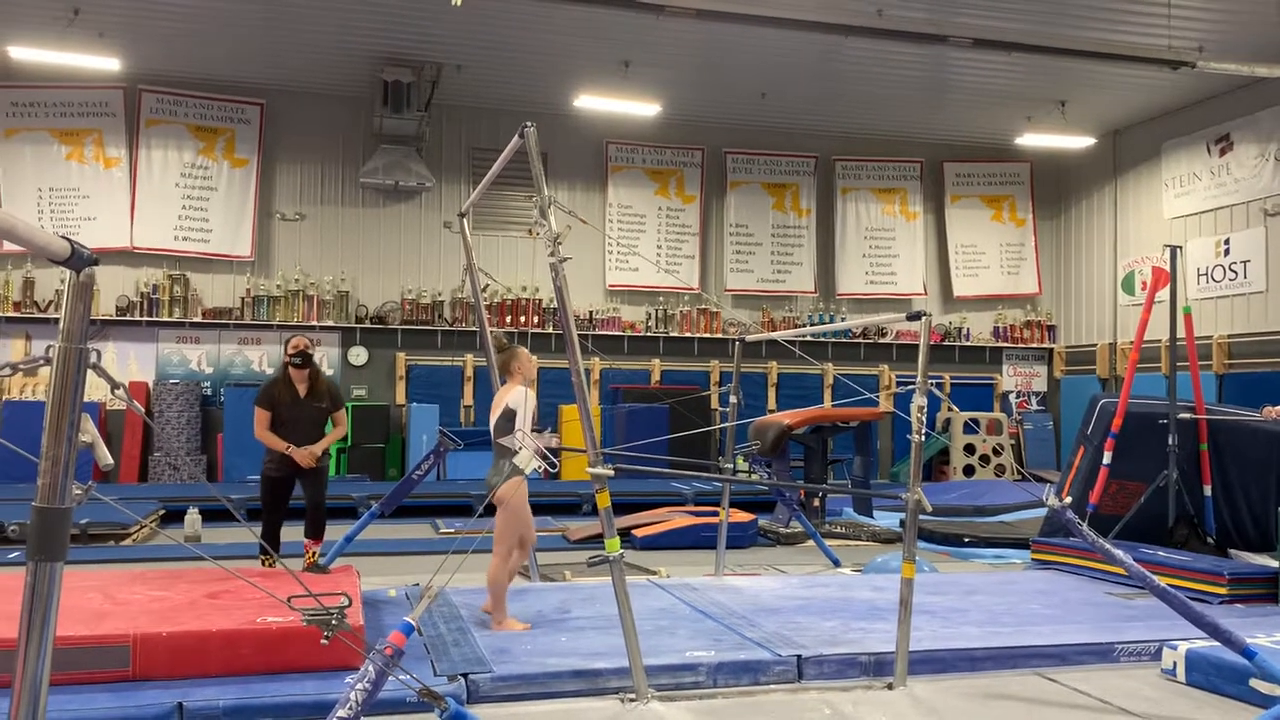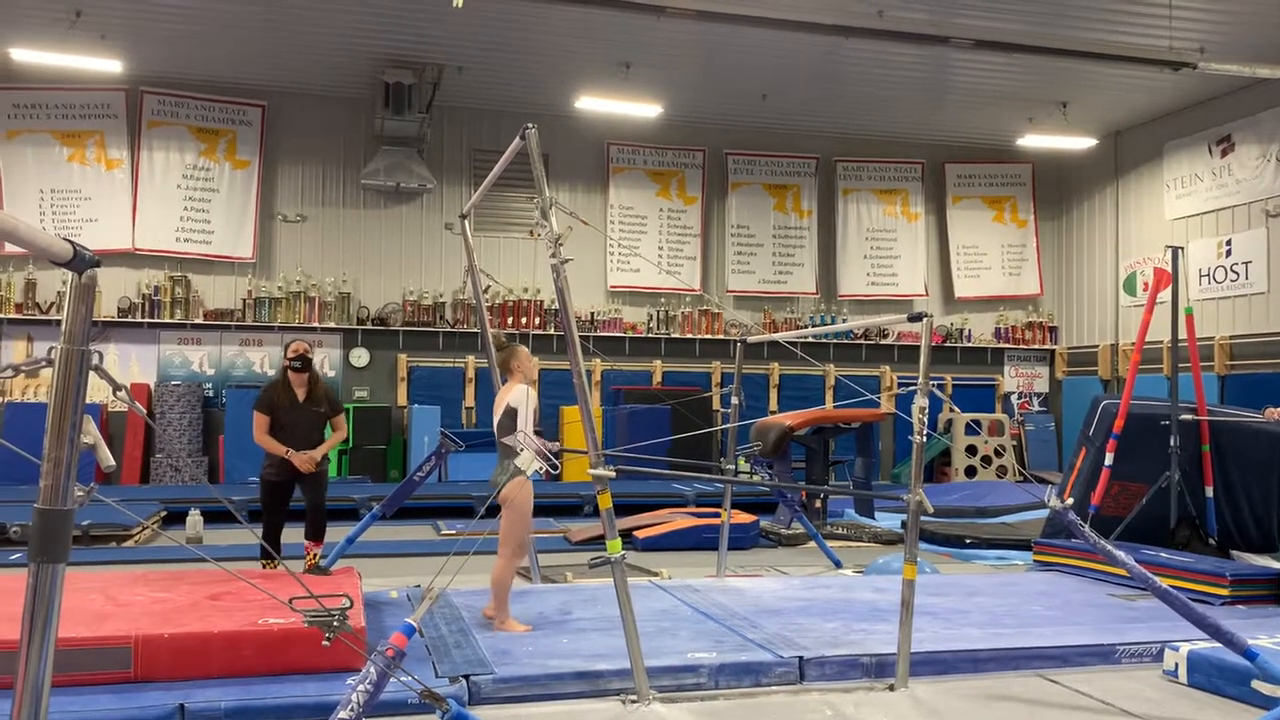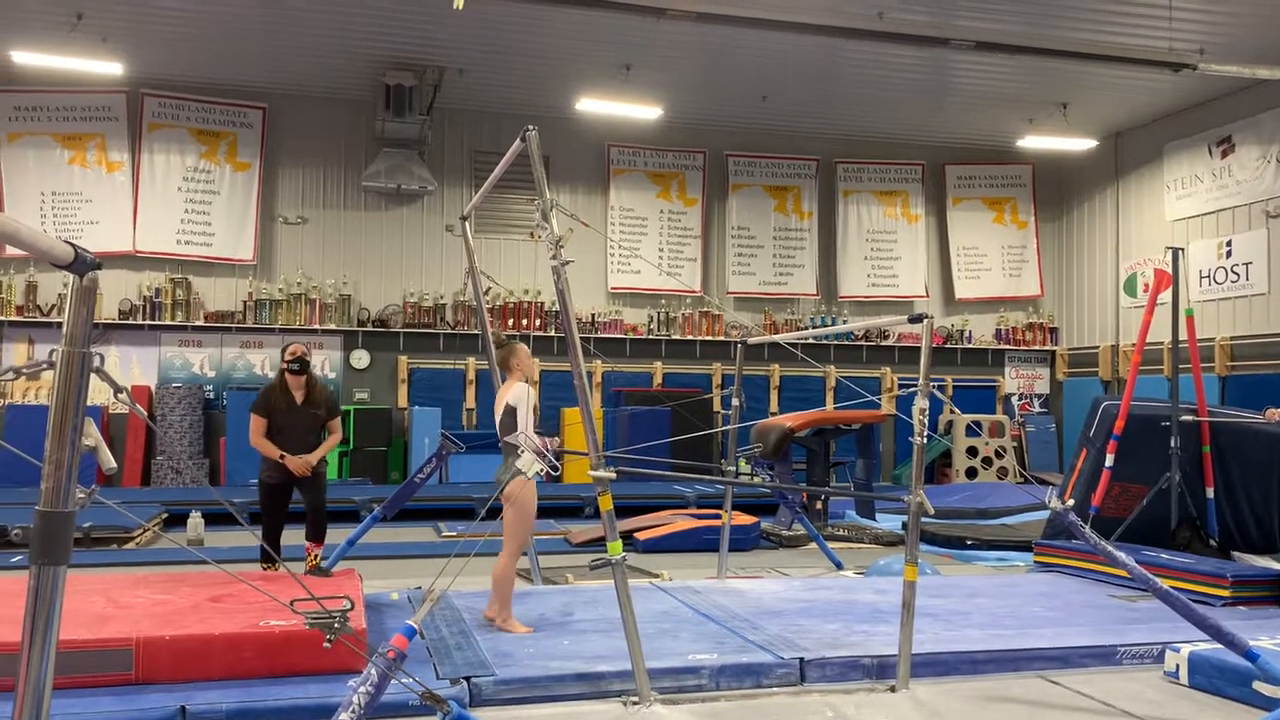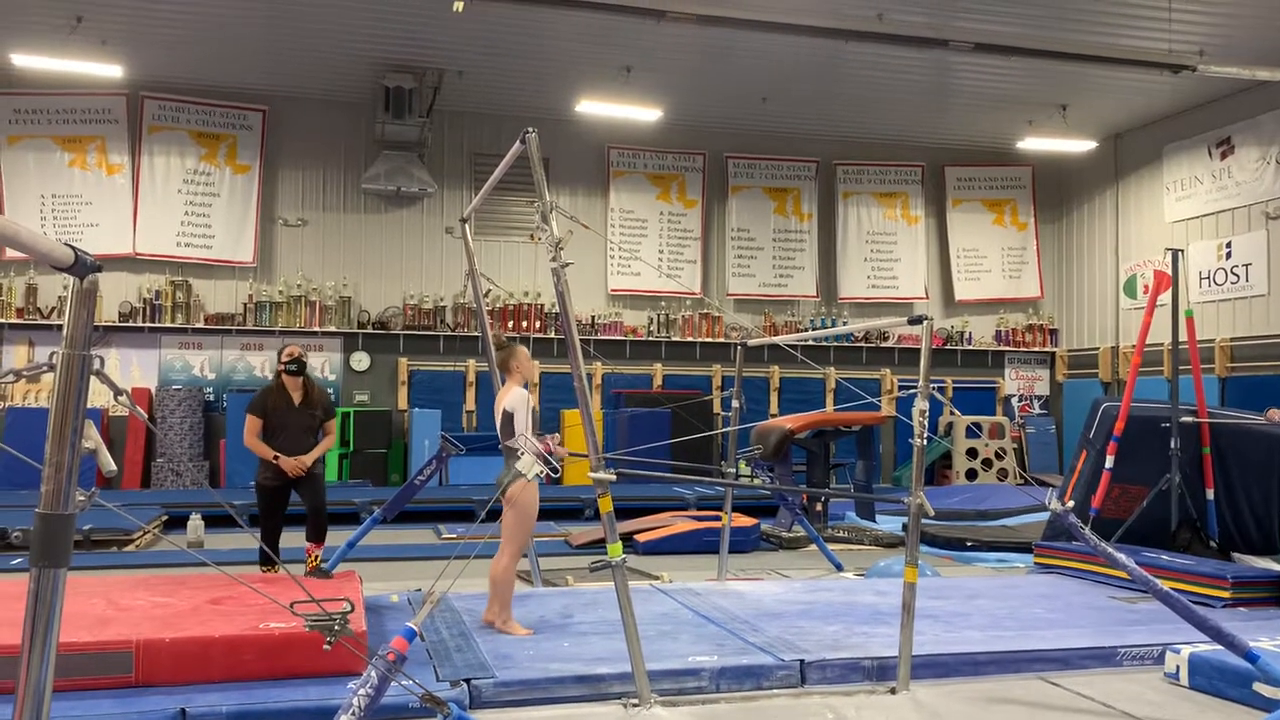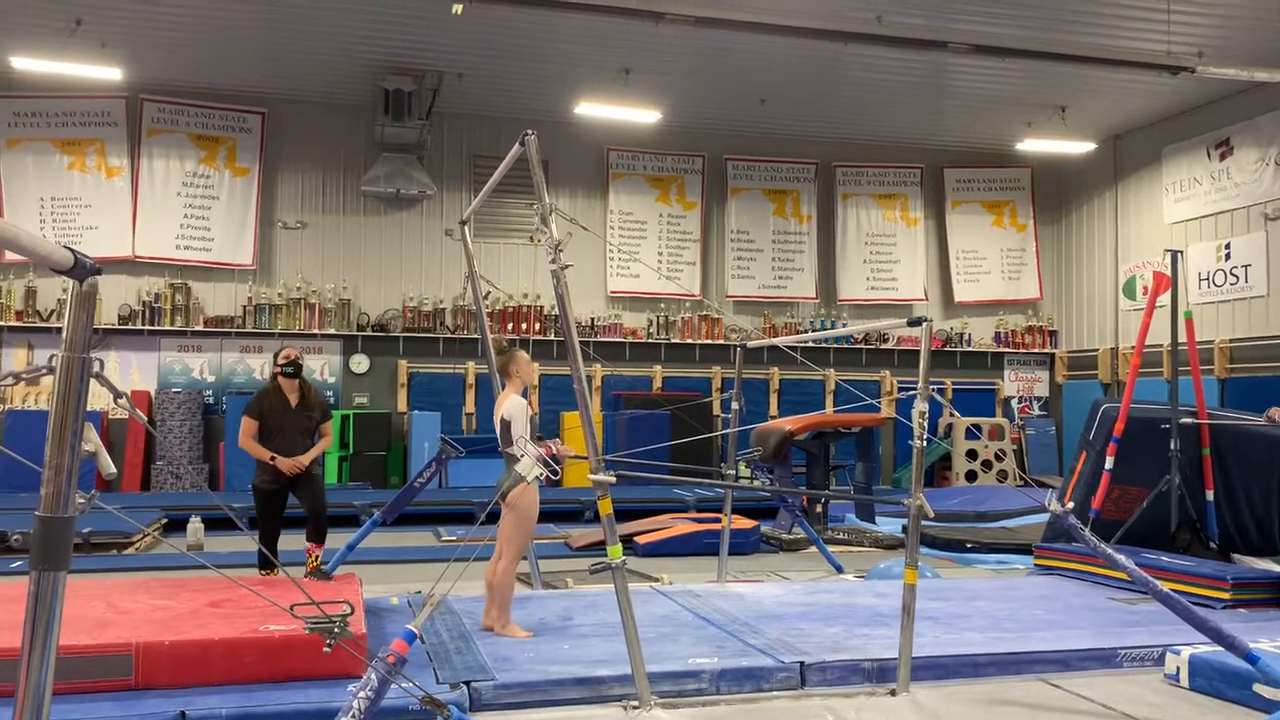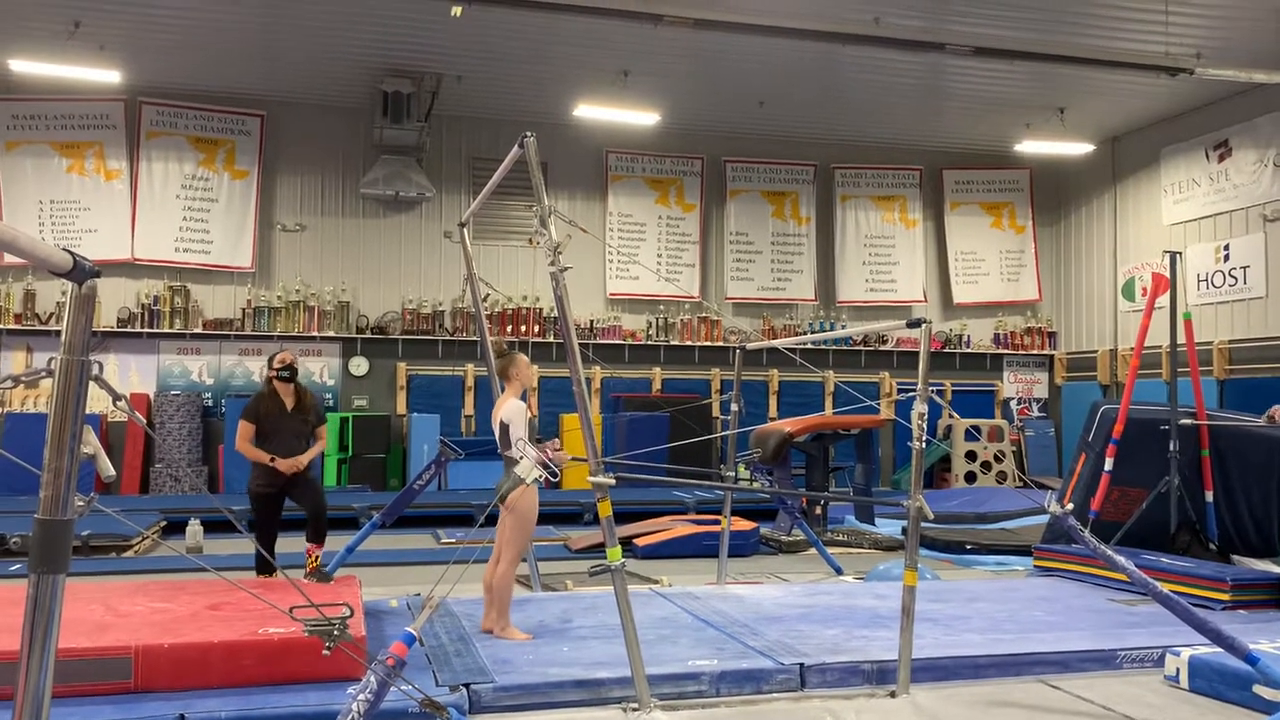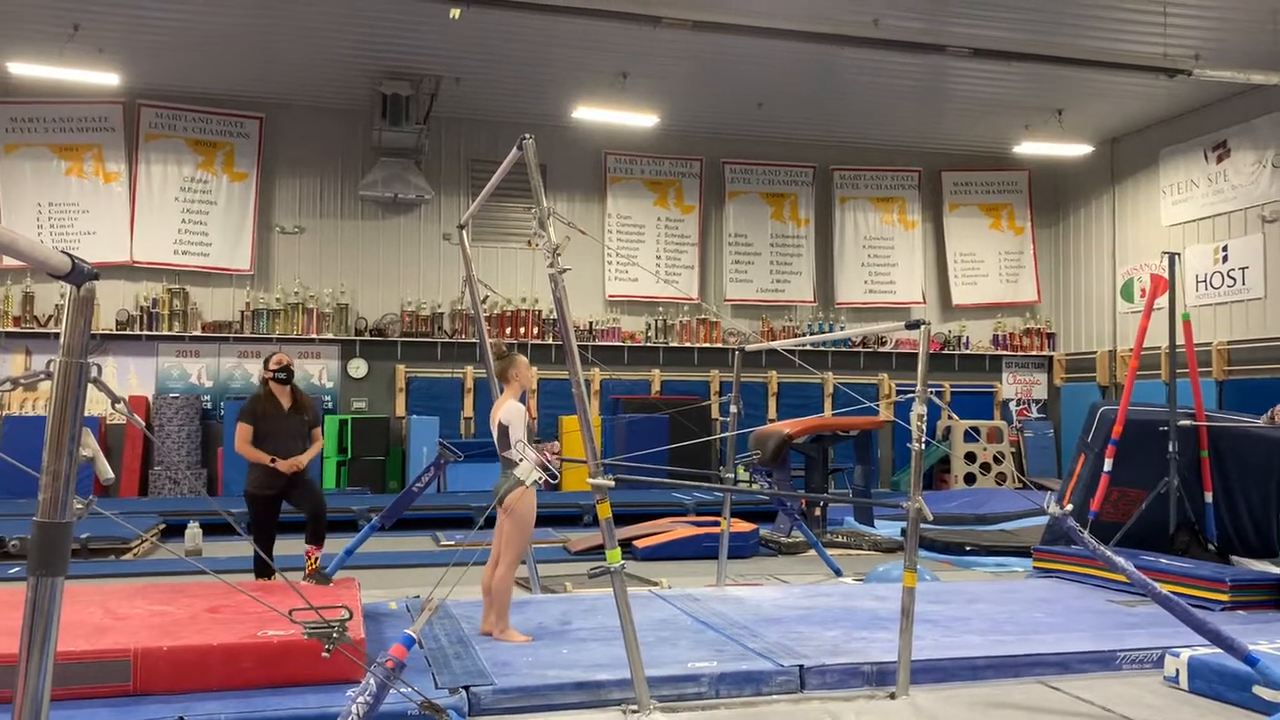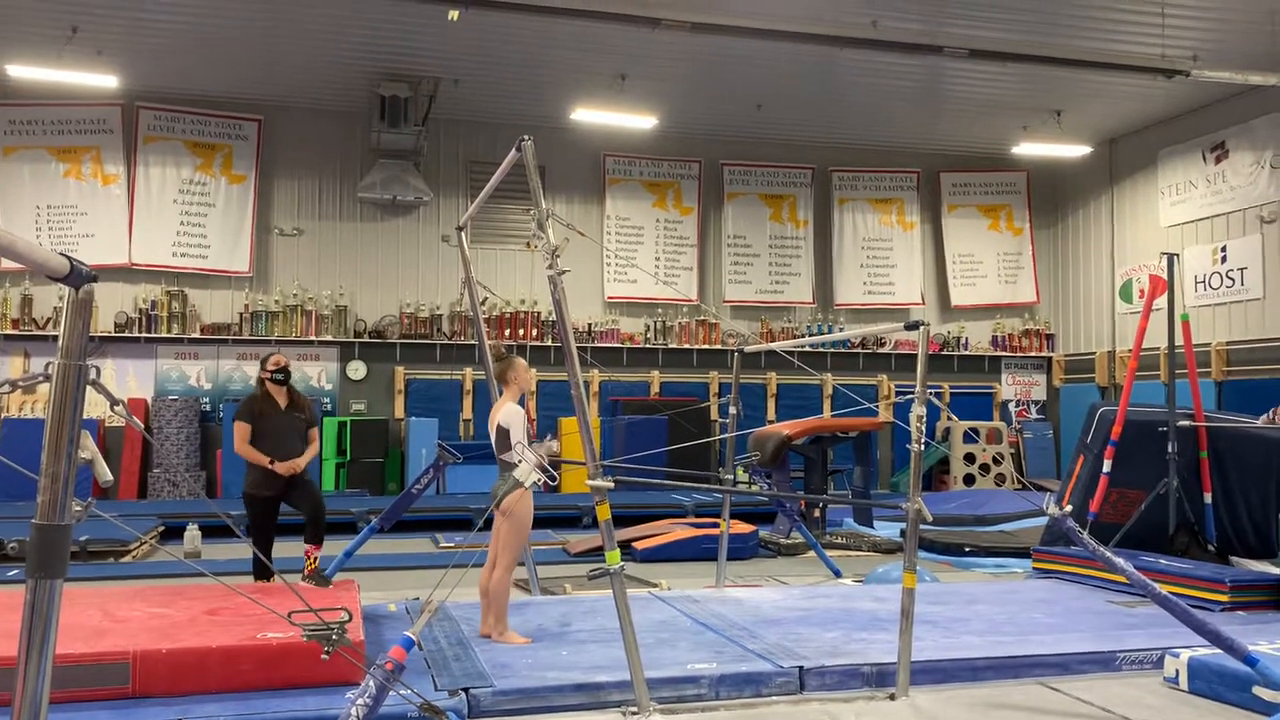
dt=0.1s
person 1, frame 1
left shoulder: (502, 395)
right shoulder: (523, 394)
right elbow: (523, 444)
left hip: (499, 476)
right hip: (510, 479)
left knee: (526, 543)
right knee: (503, 552)
left ankle: (494, 602)
right ankle: (500, 617)
person 1, frame 2
left shoulder: (504, 394)
right shoulder: (525, 392)
right elbow: (525, 441)
left hip: (505, 474)
right hip: (516, 477)
left knee: (519, 549)
right knee: (509, 553)
left ankle: (494, 606)
right ankle: (503, 617)
person 1, frame 3
left shoulder: (504, 393)
right shoulder: (523, 391)
right elbow: (526, 439)
left wrist: (541, 444)
right wrist: (546, 444)
left hip: (510, 473)
right hip: (519, 476)
left knee: (512, 548)
right knee: (512, 550)
left ankle: (495, 607)
right ankle: (505, 616)
person 1, frame 4
left shoulder: (504, 395)
right shoulder: (521, 396)
right elbow: (526, 445)
left wrist: (544, 444)
right wrist: (551, 447)
left hip: (510, 477)
right hip: (521, 480)
left knee: (506, 551)
right knee: (512, 553)
left ankle: (492, 611)
right ankle: (504, 618)
person 1, frame 5
left shoulder: (503, 401)
right shoulder: (518, 403)
right elbow: (524, 452)
left wrist: (545, 448)
right wrist: (553, 450)
left hip: (510, 481)
right hip: (522, 484)
left knee: (500, 554)
right knee: (511, 557)
left ankle: (491, 615)
right ankle: (503, 622)
person 1, frame 6
left shoulder: (501, 405)
right shoulder: (517, 407)
right elbow: (521, 456)
left wrist: (543, 449)
right wrist: (551, 456)
left hip: (509, 484)
right hip: (522, 486)
left knee: (499, 557)
right knee: (510, 560)
left ankle: (490, 618)
right ankle: (503, 625)
person 1, frame 7
left shoulder: (500, 406)
right shoulder: (516, 408)
right elbow: (521, 458)
left wrist: (540, 451)
right wrist: (546, 459)
left hip: (506, 485)
right hip: (519, 488)
left knee: (496, 559)
right knee: (509, 562)
left ankle: (489, 620)
right ankle: (502, 627)
person 1, frame 8
left shoulder: (498, 409)
right shoulder: (515, 412)
right elbow: (522, 460)
left wrist: (537, 451)
right wrist: (541, 455)
left hip: (503, 487)
right hip: (516, 490)
left knee: (494, 562)
right knee: (506, 565)
left ankle: (488, 623)
right ankle: (501, 630)
person 2, frame 1
left shoulder: (327, 388)
right shoulder: (272, 388)
left elbow: (341, 426)
right elbow: (260, 431)
left wrist: (319, 447)
right wrist: (292, 450)
left hip: (314, 460)
right hip: (277, 463)
left knee: (317, 504)
right knee: (272, 519)
left ankle: (311, 562)
right ankle: (268, 569)
person 2, frame 2
left shoulder: (325, 392)
right shoulder: (271, 392)
left elbow: (341, 430)
right elbow: (260, 435)
left wrist: (319, 452)
right wrist: (291, 455)
left hip: (314, 464)
right hip: (277, 467)
left knee: (317, 506)
right knee: (272, 523)
left ankle: (312, 564)
person 2, frame 3
left shoulder: (323, 395)
right shoulder: (268, 395)
left elbow: (336, 434)
right elbow: (256, 438)
left wrist: (315, 456)
right wrist: (286, 458)
left hip: (311, 467)
right hip: (275, 470)
left knee: (318, 508)
right knee: (271, 527)
left ankle: (313, 565)
person 2, frame 4
left shoulder: (319, 396)
right shoulder: (266, 396)
left elbow: (331, 434)
right elbow: (250, 438)
left wrist: (311, 456)
right wrist: (279, 459)
left hip: (308, 469)
right hip: (272, 473)
left knee: (318, 508)
right knee: (270, 530)
left ankle: (313, 567)
person 2, frame 5
left shoulder: (316, 399)
right shoulder: (262, 398)
left elbow: (327, 436)
right elbow: (245, 440)
left wrist: (308, 457)
right wrist: (276, 459)
left hip: (305, 471)
right hip: (269, 476)
left knee: (318, 509)
right knee: (268, 533)
left ankle: (313, 567)
person 2, frame 6
left shoulder: (311, 402)
right shoulder: (258, 403)
left elbow: (322, 439)
right elbow: (242, 444)
left wrist: (306, 457)
right wrist: (275, 461)
left hip: (300, 476)
right hip: (265, 481)
left knee: (318, 507)
right knee: (265, 538)
left ankle: (313, 568)
person 2, frame 7
left shoulder: (306, 404)
right shoulder: (255, 404)
left elbow: (318, 440)
right elbow: (241, 445)
left wrist: (304, 458)
right wrist: (276, 462)
left hip: (297, 478)
right hip: (262, 483)
left knee: (318, 508)
right knee: (263, 540)
left ankle: (312, 570)
person 2, frame 8
left shoulder: (303, 404)
right shoulder: (251, 404)
left elbow: (314, 441)
right elbow: (241, 445)
left wrist: (302, 460)
right wrist: (274, 464)
left hip: (295, 479)
right hip: (260, 484)
left knee: (317, 508)
right knee: (262, 542)
left ankle: (311, 571)
